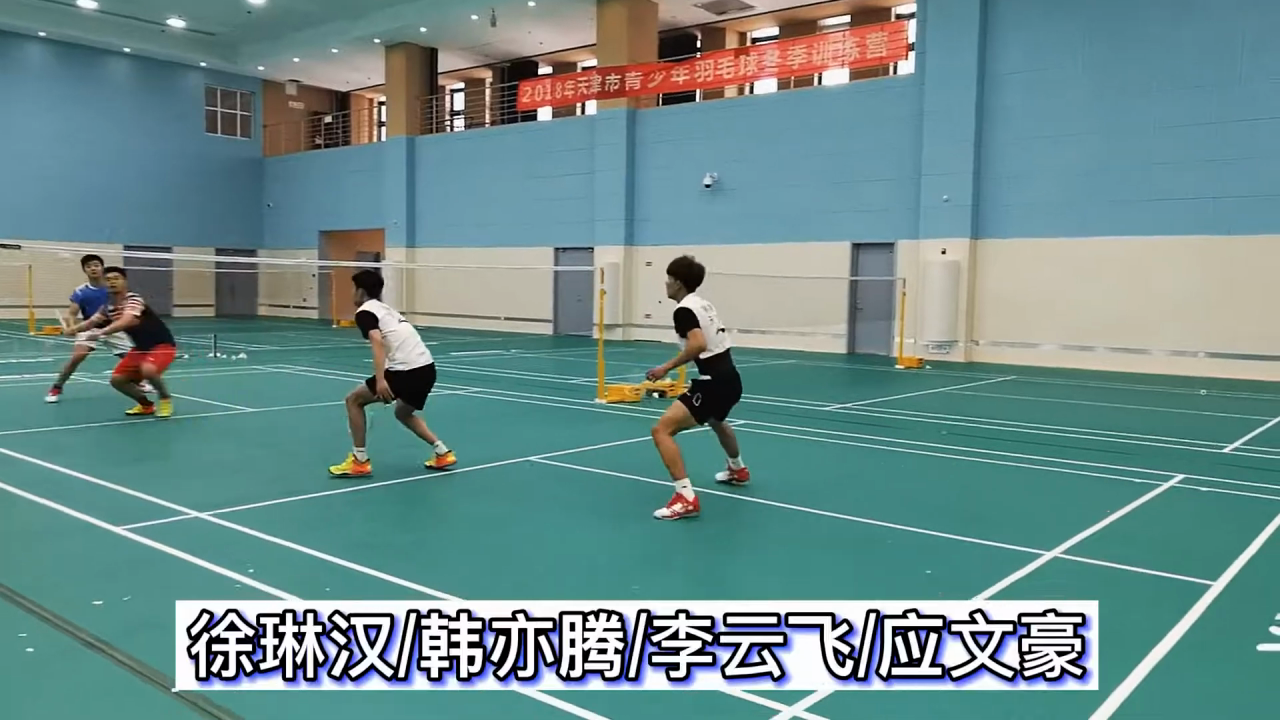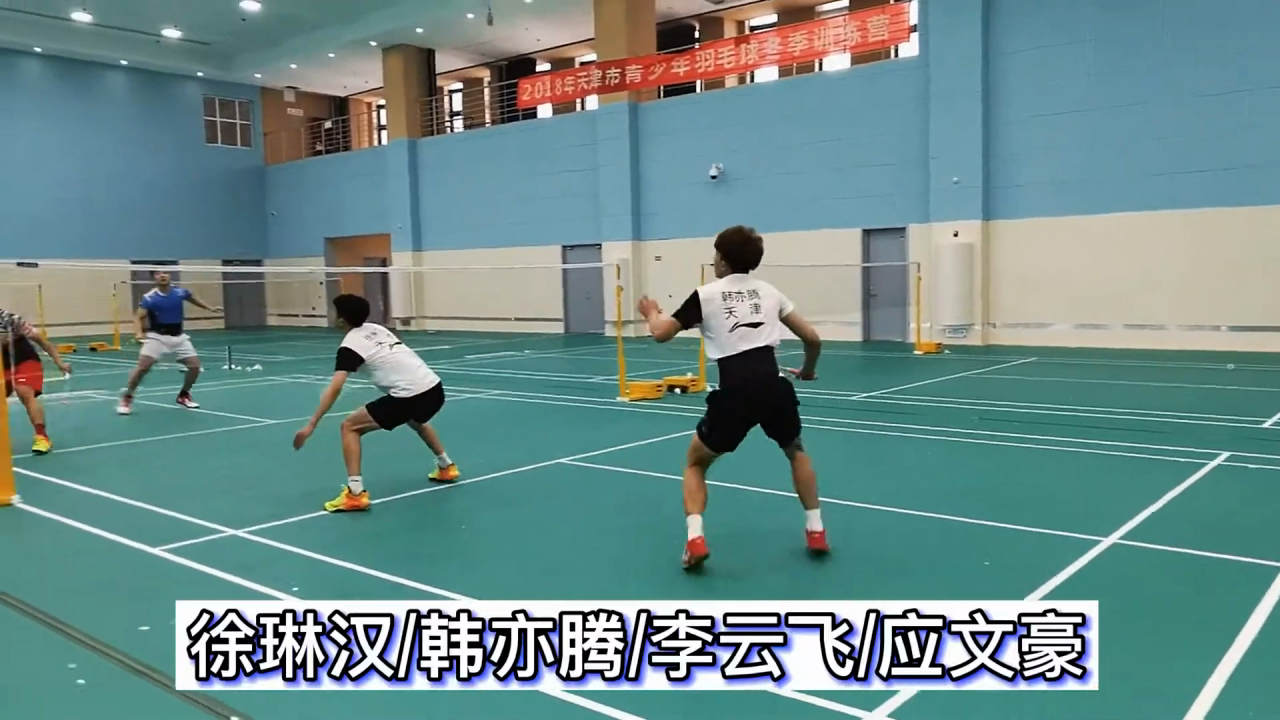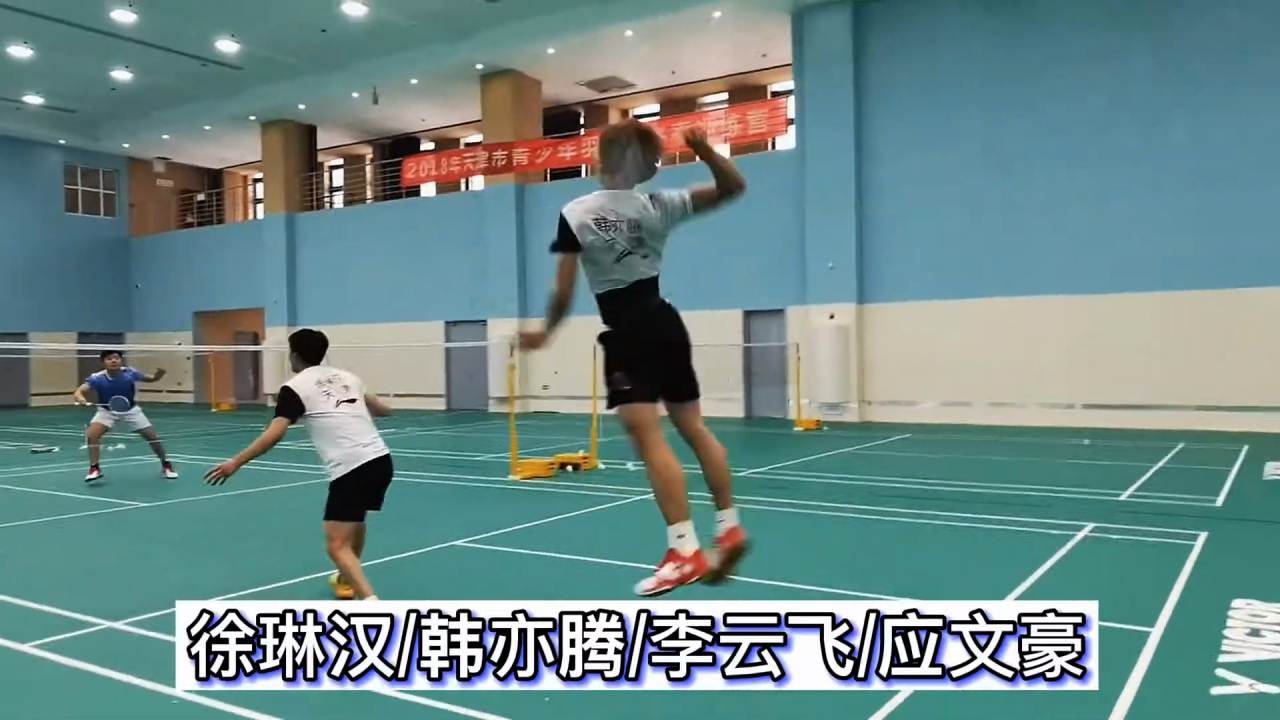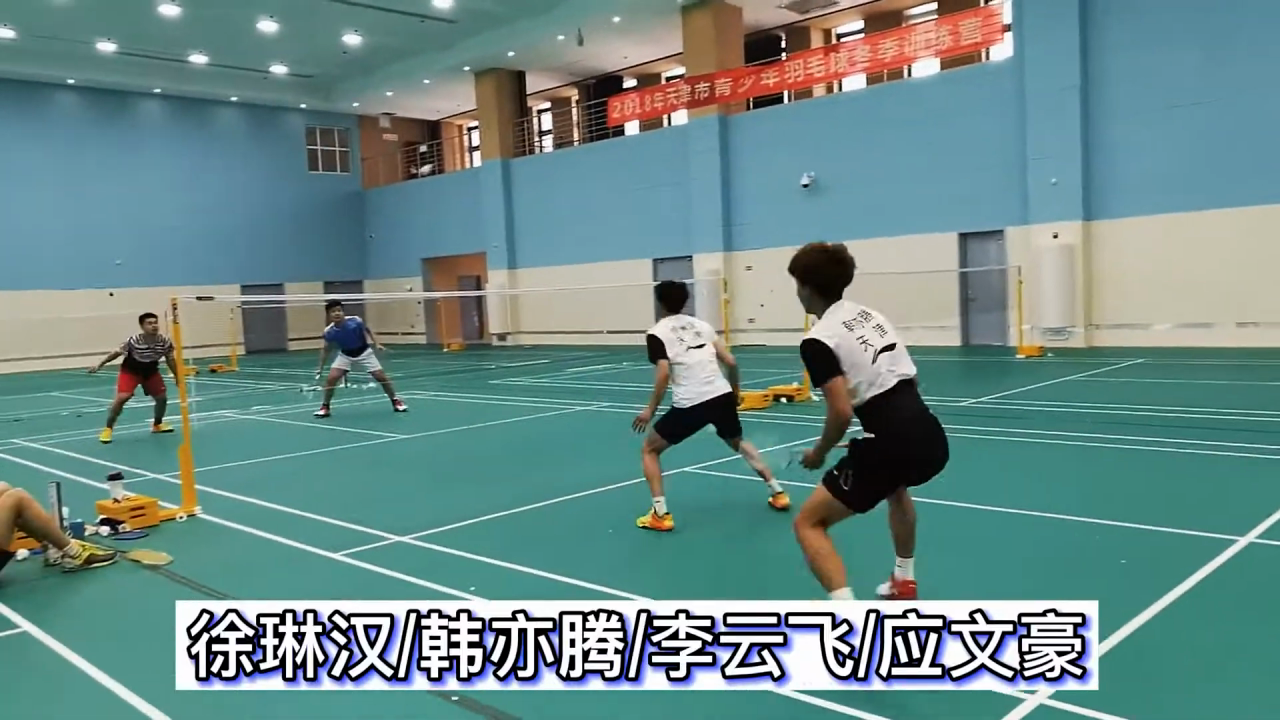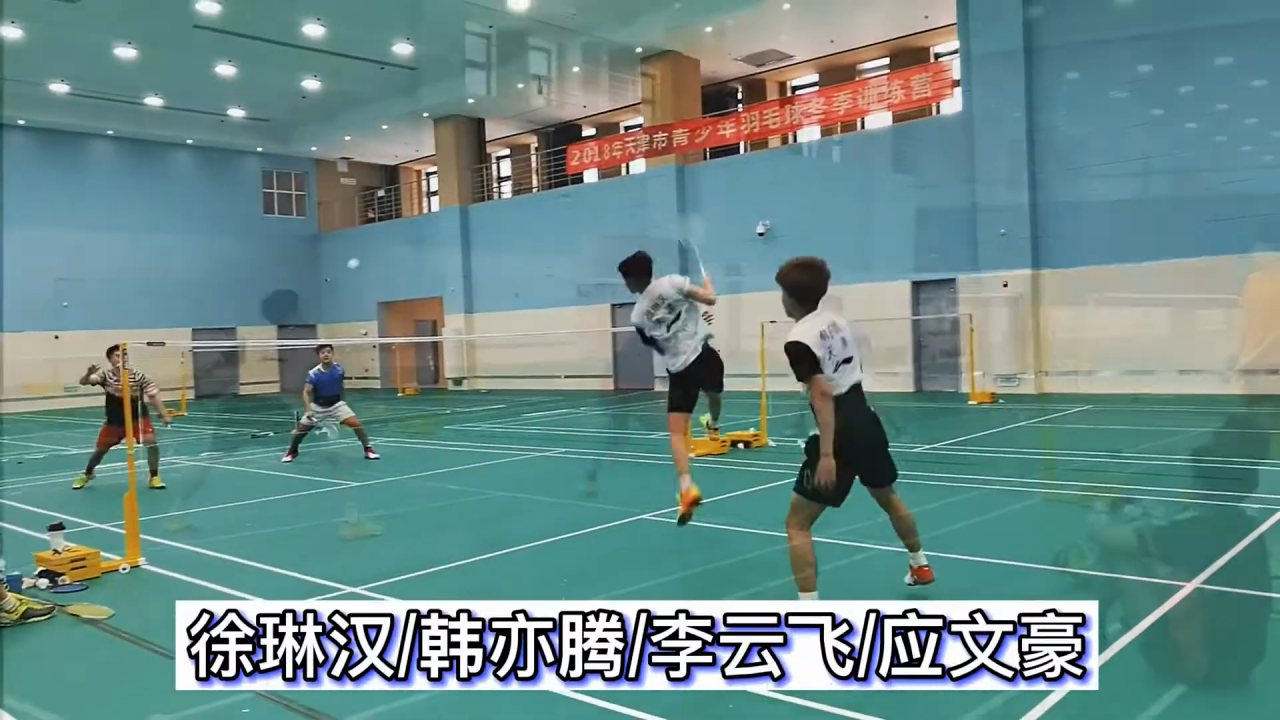
dt=0.7s
person 1, frame 1
left shoulder: (684, 310)
right shoulder: (703, 304)
left elbow: (698, 345)
left wrist: (666, 367)
left hip: (713, 383)
right hip: (730, 379)
left knee: (662, 430)
right knee: (715, 420)
left ankle: (686, 497)
right ankle: (737, 469)
person 1, frame 2
left shoulder: (705, 295)
right shoulder: (770, 292)
left elbow: (662, 334)
right elbow: (812, 338)
left wrist: (651, 314)
right wrist: (809, 369)
left hip: (733, 392)
right hip: (774, 387)
left knee: (695, 465)
right knee: (796, 453)
left ankle: (695, 539)
right ankle: (815, 531)
person 1, frame 3
left shoulder: (575, 216)
right shoulder: (656, 204)
left elbow: (563, 294)
right elbow: (733, 187)
left wrist: (544, 332)
right wrist: (704, 149)
left hip: (625, 340)
right hip: (665, 329)
left knee: (649, 439)
right knee: (695, 430)
left ankle: (686, 552)
right ankle: (729, 529)
person 1, frame 4
left shoulder: (818, 340)
right shoulder: (869, 315)
left elbow: (840, 413)
left wrist: (819, 453)
left hip: (891, 445)
right hip: (931, 440)
left knee: (807, 523)
right knee: (895, 489)
right ankle: (904, 579)
person 1, frame 5
left shoulder: (798, 341)
right shoulder: (835, 322)
left elbow: (822, 395)
left wrist: (826, 454)
left hip: (840, 441)
right hip: (869, 428)
left knee: (797, 523)
right knee: (889, 499)
left ankle: (809, 605)
right ankle: (918, 563)
person 2, frame 1
left shoulder: (364, 312)
right shoulder: (386, 308)
left elbow: (378, 343)
left wrist: (379, 379)
left hip: (407, 371)
right hip: (427, 368)
left knee: (353, 400)
right knee: (403, 413)
left ankle: (359, 460)
right ankle: (443, 453)
person 2, frame 2
left shoulder: (349, 346)
right shoulder: (378, 329)
left elbow: (335, 387)
left wrist: (311, 425)
left hip: (409, 396)
right hip: (434, 389)
left knee: (350, 427)
right knee: (417, 421)
left ankle: (356, 494)
right ankle: (446, 466)
person 2, frame 3
left shoulder: (295, 388)
right shoulder: (347, 377)
left elbow: (274, 434)
right elbow: (384, 410)
left wrist: (235, 463)
left hip: (350, 469)
right hip: (382, 460)
left knee: (338, 546)
right knee: (353, 516)
right ankle: (348, 582)
person 2, frame 4
left shoulder: (657, 333)
right shoulder: (702, 326)
left elbow: (664, 375)
right elbow: (730, 362)
left wrist: (649, 409)
right wrist: (734, 387)
left hip: (688, 406)
right hip: (722, 397)
left knee: (649, 450)
right knee: (739, 443)
left ankle: (661, 513)
right ankle: (777, 491)
person 2, frame 5
left shoulder: (637, 316)
right shoulder: (671, 283)
right elbow: (709, 298)
right wrist: (706, 281)
left hip: (681, 371)
right hip: (704, 358)
left knee: (677, 434)
right knee: (713, 388)
left ankle: (689, 488)
right ankle: (715, 422)
